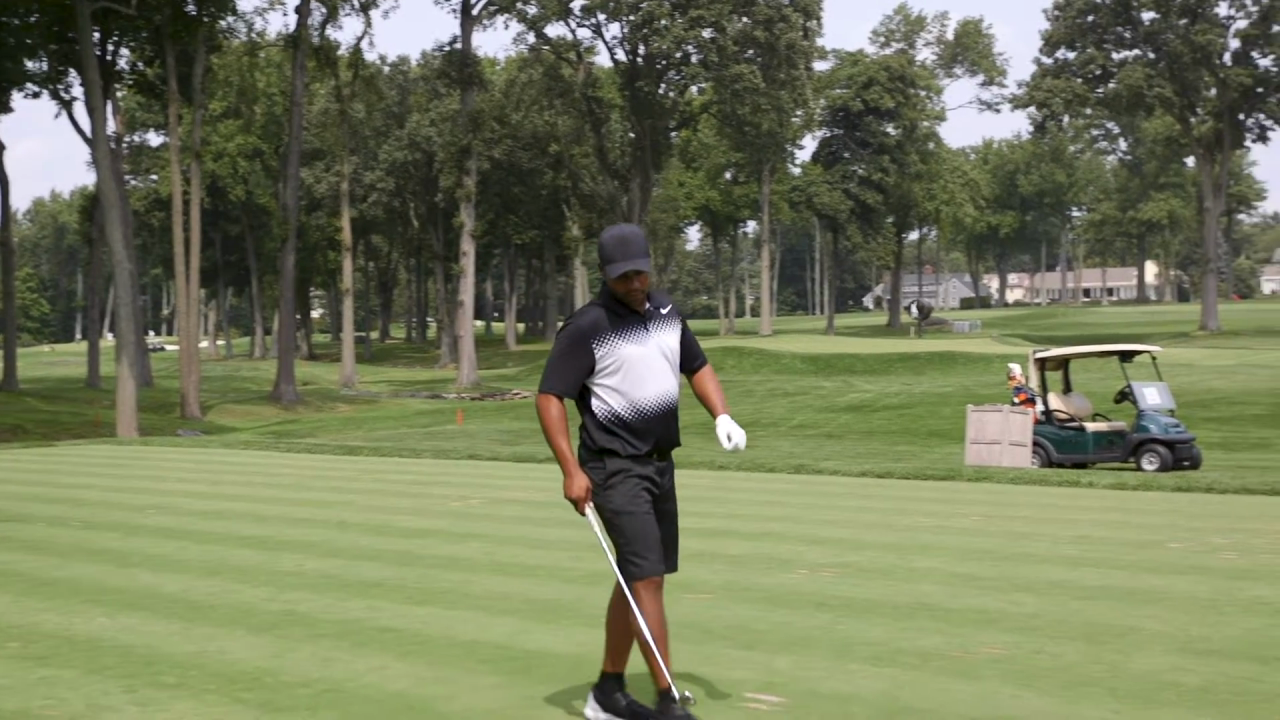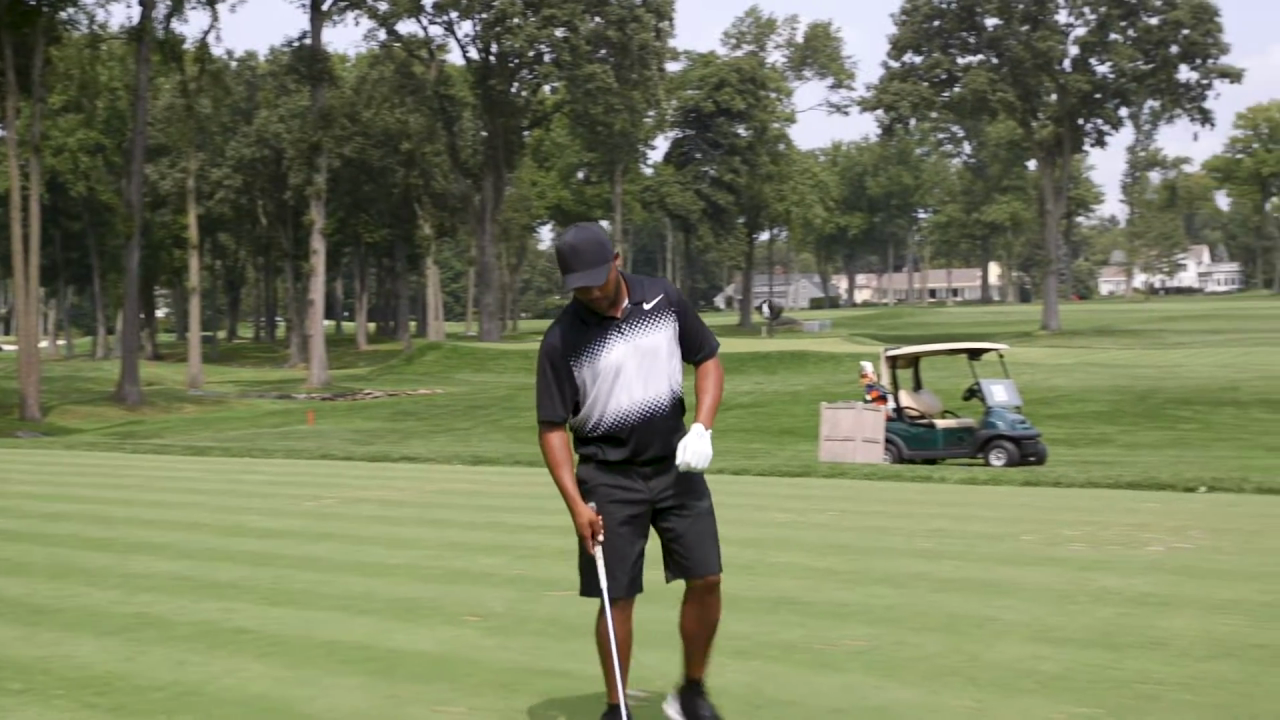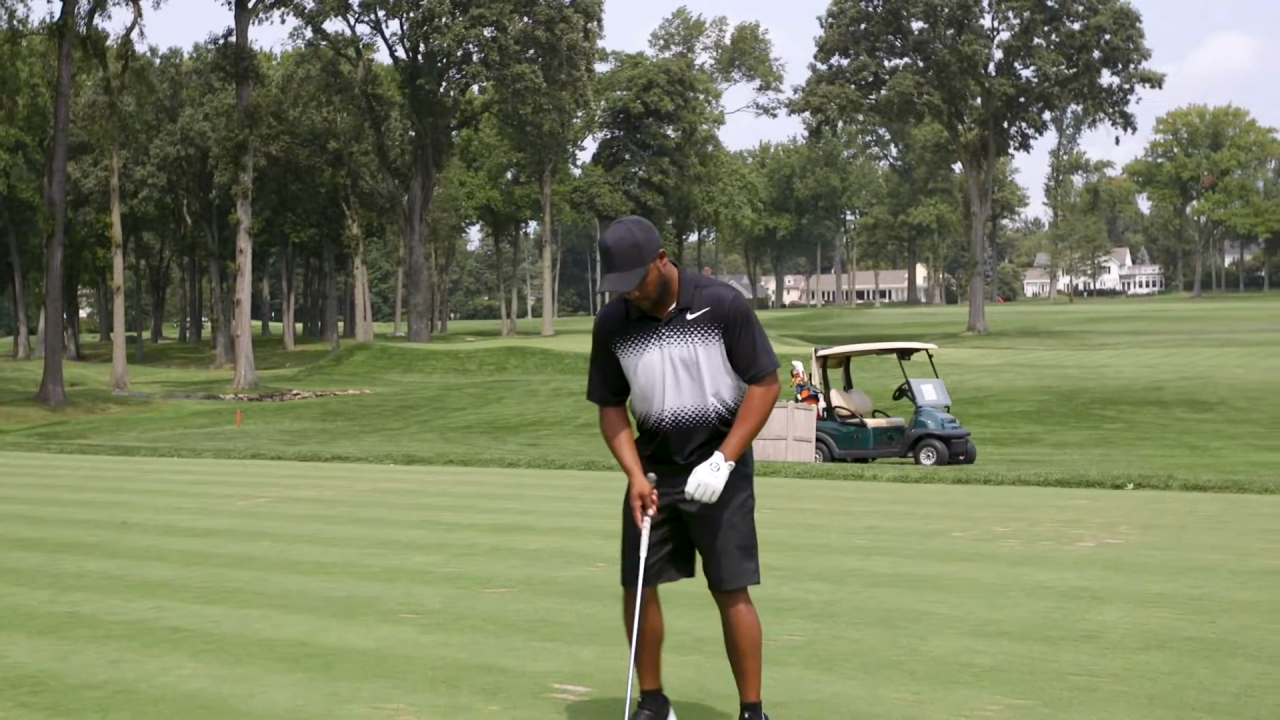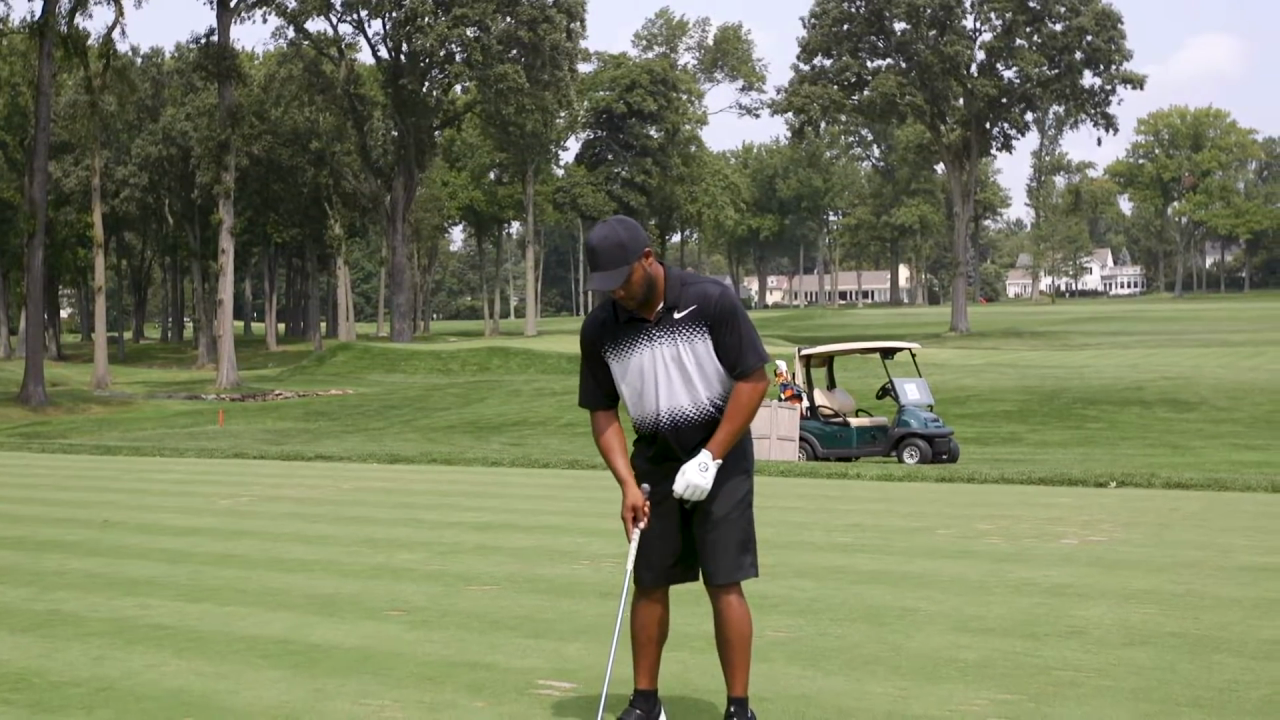
dt=1s
person 1, frame 1
left shoulder: (667, 311)
right shoulder: (586, 326)
left elbow: (697, 367)
right elbow: (549, 397)
left wrist: (722, 416)
right wrist: (572, 471)
left hip: (659, 464)
right hip: (614, 469)
left knee: (639, 579)
right knee: (646, 577)
person 1, frame 2
left shoulder: (665, 298)
right shoulder: (561, 339)
left elbow: (708, 359)
right elbow: (552, 428)
left wrist: (701, 428)
right wrist: (575, 503)
left hip: (674, 466)
right hip: (608, 476)
left knee: (705, 578)
right knee: (618, 598)
person 1, frame 3
left shoulder: (724, 305)
right shoulder: (612, 323)
left elbow: (765, 384)
right elbow: (610, 406)
left wrist: (722, 461)
right wrist: (635, 475)
left hip: (718, 466)
right hip: (654, 468)
left knee: (731, 591)
right knee: (637, 585)
person 1, frame 4
left shoulder: (711, 300)
right shoulder: (599, 328)
left elbow: (753, 380)
right elbow: (602, 412)
left wrist: (710, 458)
right wrist: (628, 484)
left hip: (719, 454)
right hip: (654, 460)
left knee: (723, 583)
right knee: (650, 584)
